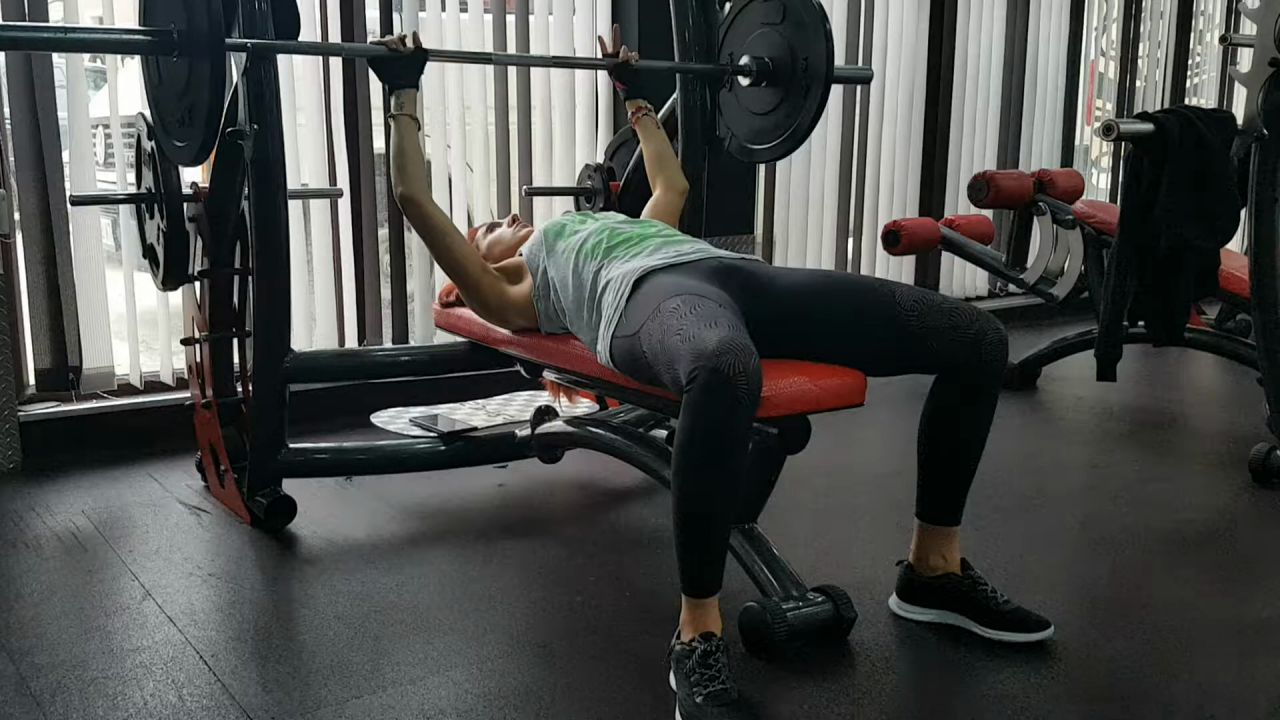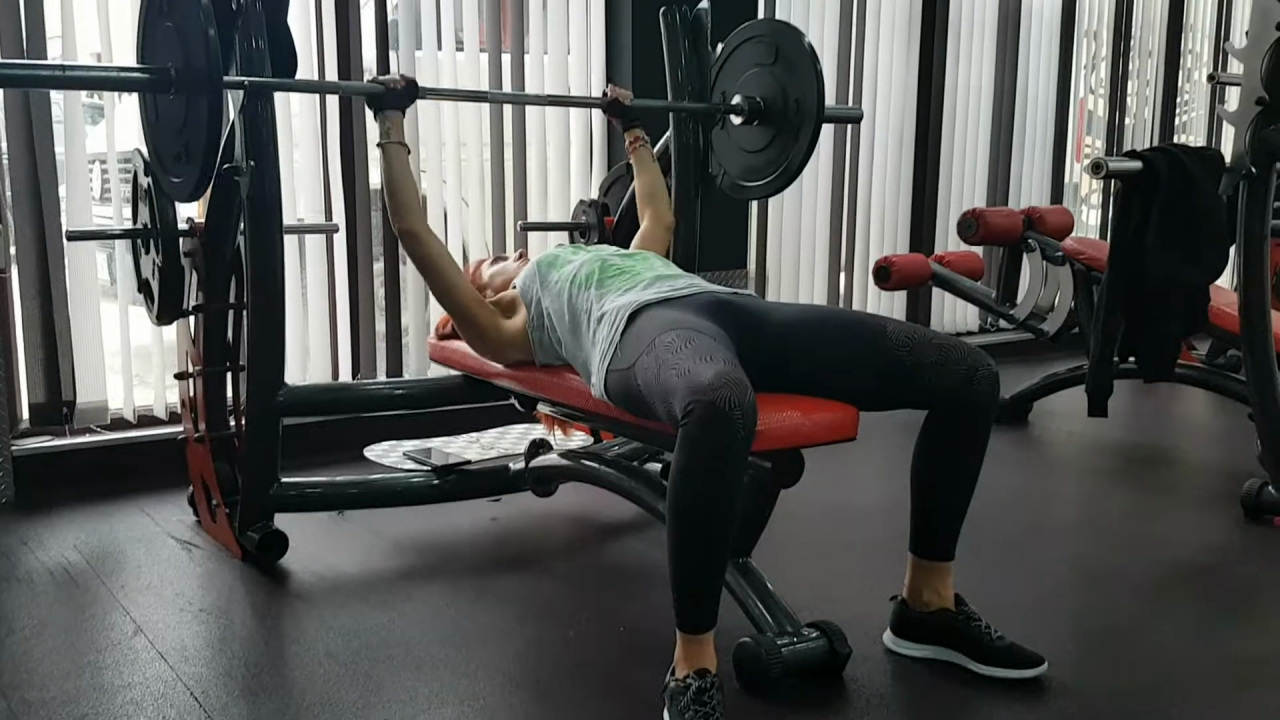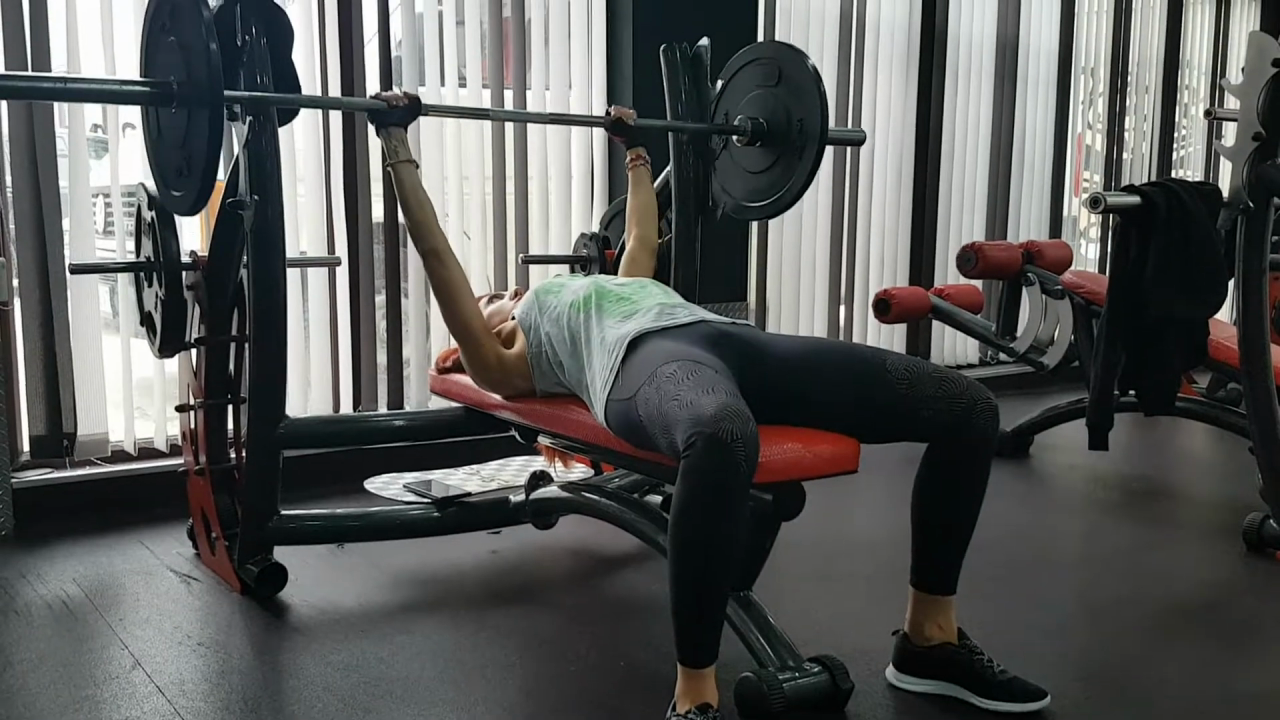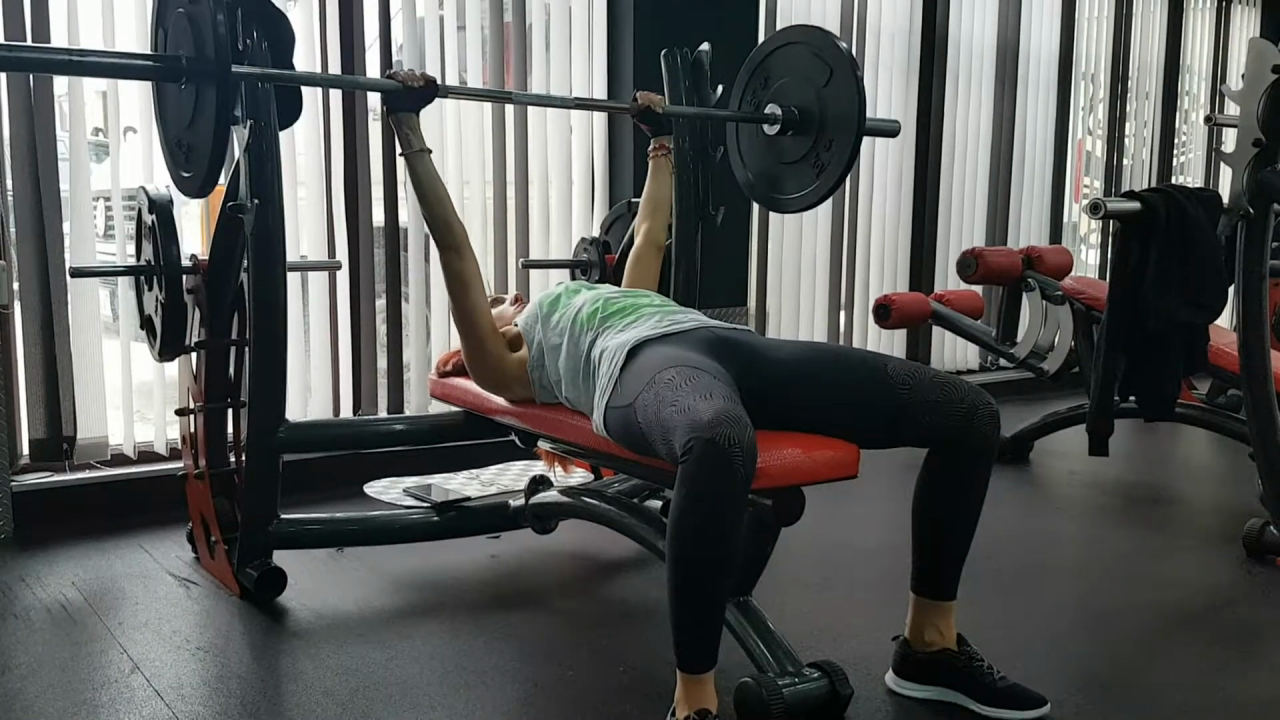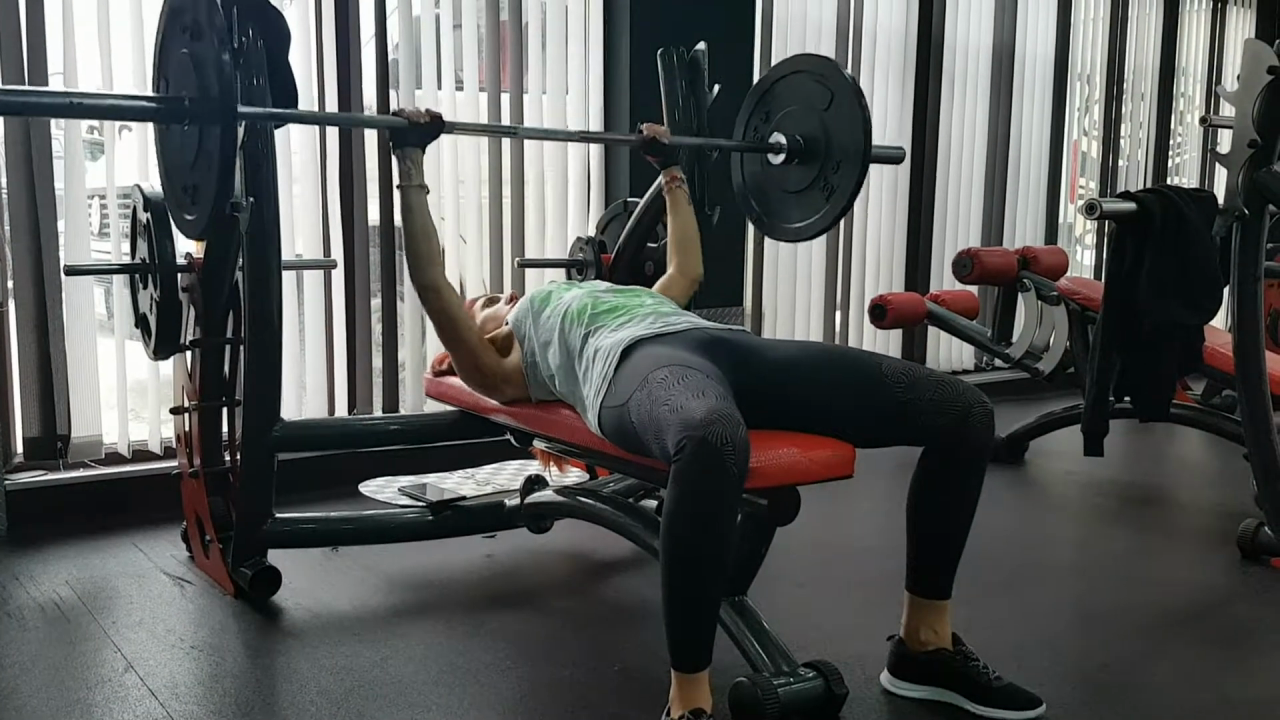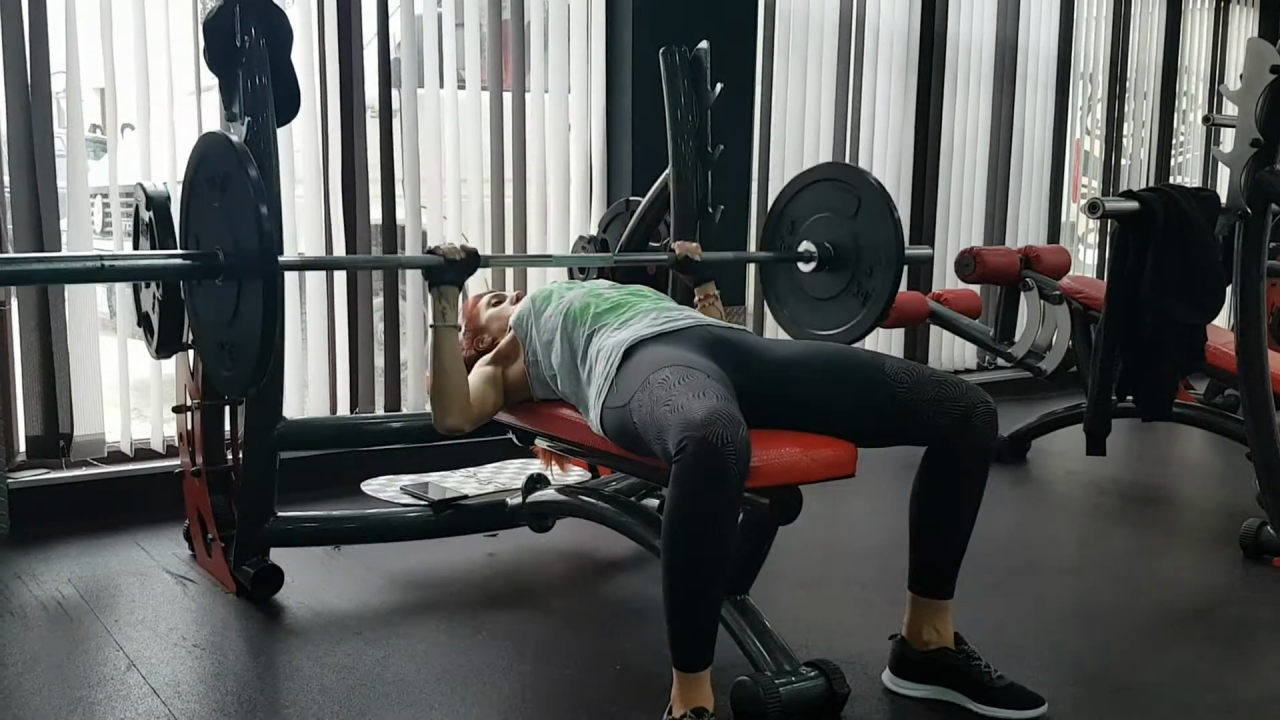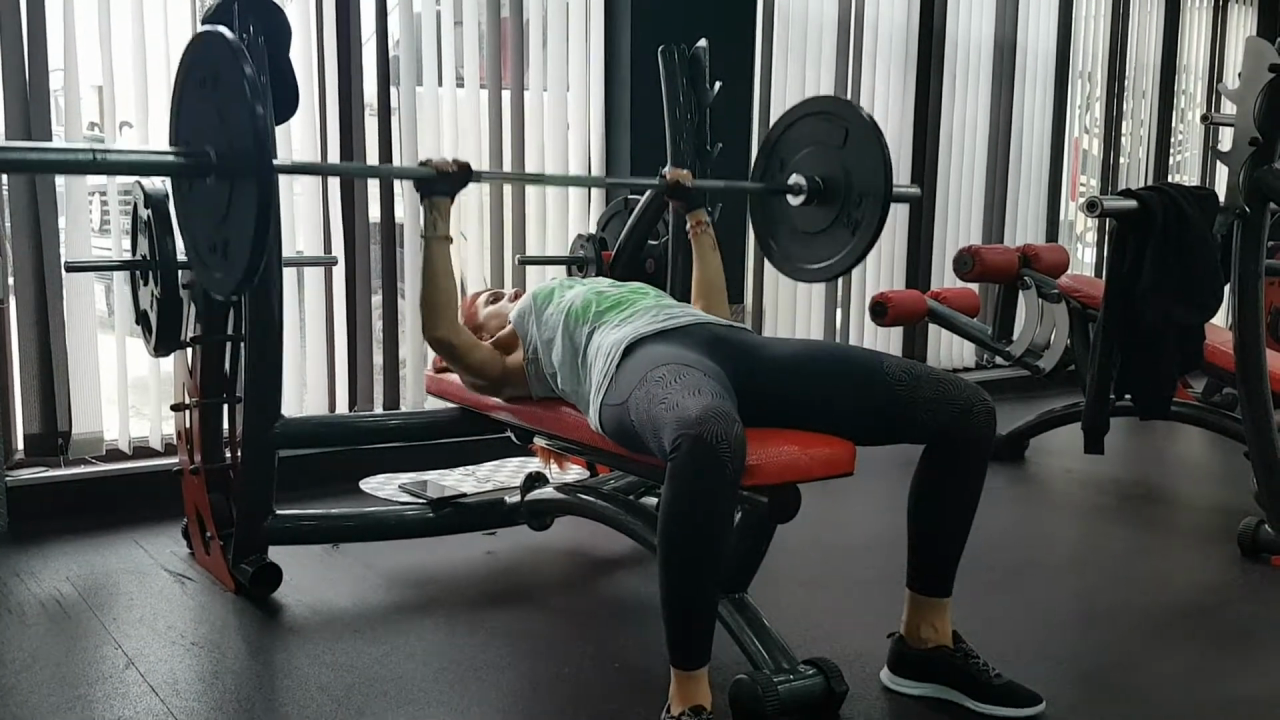
dt=0.7s
person 1, frame 1
left shoulder: (606, 230)
right shoulder: (515, 295)
left elbow: (672, 185)
right elbow: (416, 199)
left wrist: (636, 97)
right wrist: (403, 93)
left hip: (733, 274)
right hip: (650, 292)
left knee: (976, 340)
right knee: (724, 367)
left ankle: (933, 570)
right ankle: (697, 635)
person 1, frame 2
left shoulder: (595, 269)
right shoulder: (507, 332)
left elbow: (659, 221)
right elbow: (415, 234)
left wrist: (633, 133)
right wrist: (391, 123)
left knee: (967, 375)
right knee: (718, 404)
left ankle: (927, 606)
person 1, frame 3
left shoulder: (591, 296)
right shoulder: (506, 364)
left elbow: (642, 243)
right elbow: (437, 254)
left wrist: (636, 153)
right wrist: (396, 143)
left knee: (966, 409)
right knee: (720, 436)
left ankle: (929, 640)
person 1, frame 4
left shoulder: (604, 305)
right shoulder: (507, 368)
left elbow: (650, 239)
right elbow: (453, 248)
left wrist: (660, 141)
right wrist: (409, 129)
left hip: (731, 346)
right hip: (646, 364)
left knee: (968, 414)
right knee: (719, 443)
left ankle: (929, 647)
person 1, frame 5
left shoulder: (595, 306)
right shoulder: (502, 370)
left elbow: (686, 271)
right elbow: (432, 286)
left wrist: (671, 169)
right wrist: (410, 164)
left knee: (962, 412)
right knee: (712, 441)
left ankle: (924, 646)
person 1, frame 6
left shoulder: (601, 297)
right shoulder: (504, 363)
right elbow: (452, 417)
left wrist: (701, 279)
right wrist: (444, 296)
left knee: (965, 412)
right knee: (713, 441)
left ankle: (926, 645)
person 1, frame 7
left shoulder: (588, 300)
right shoulder: (507, 364)
left elbow: (713, 310)
right elbow: (442, 334)
left wrist: (696, 214)
right wrist: (438, 210)
left knee: (965, 412)
right knee: (708, 438)
left ankle: (924, 643)
